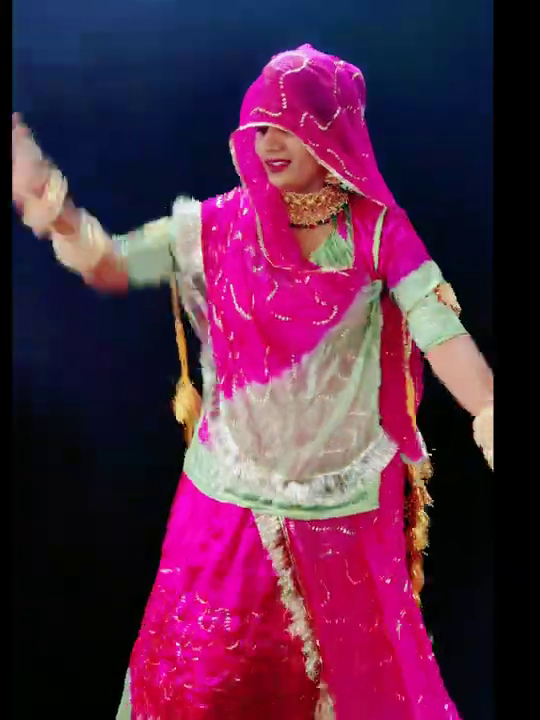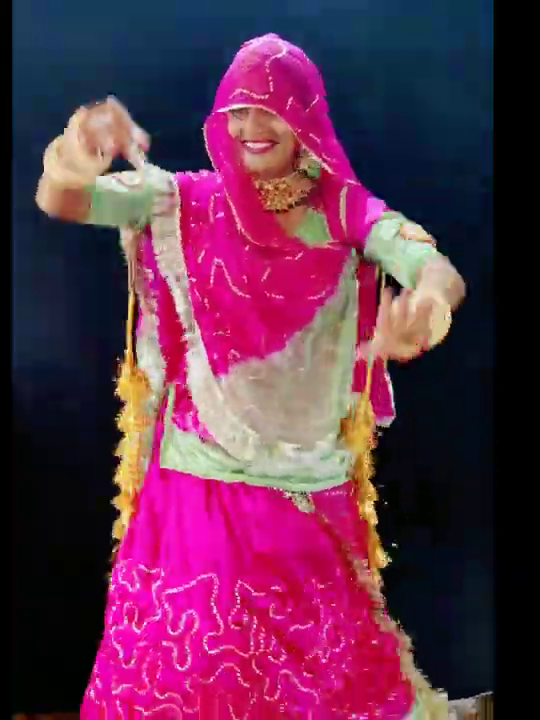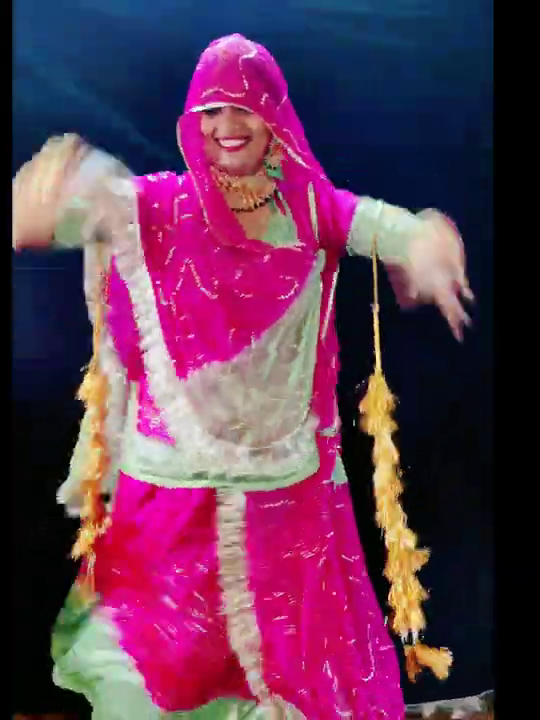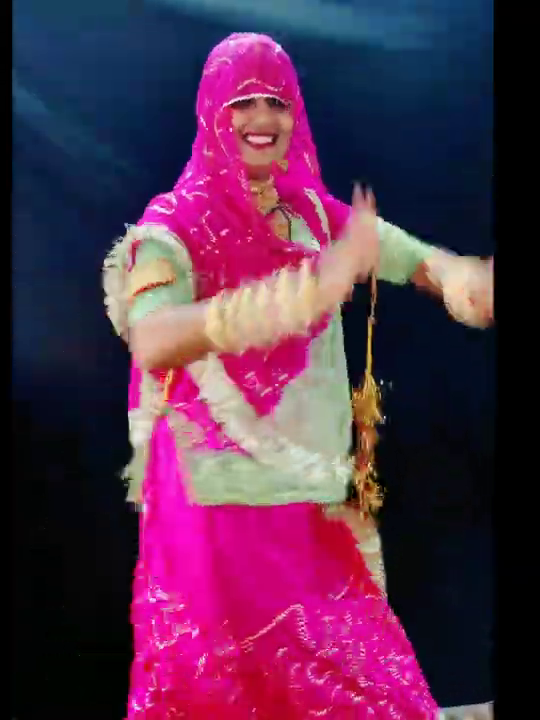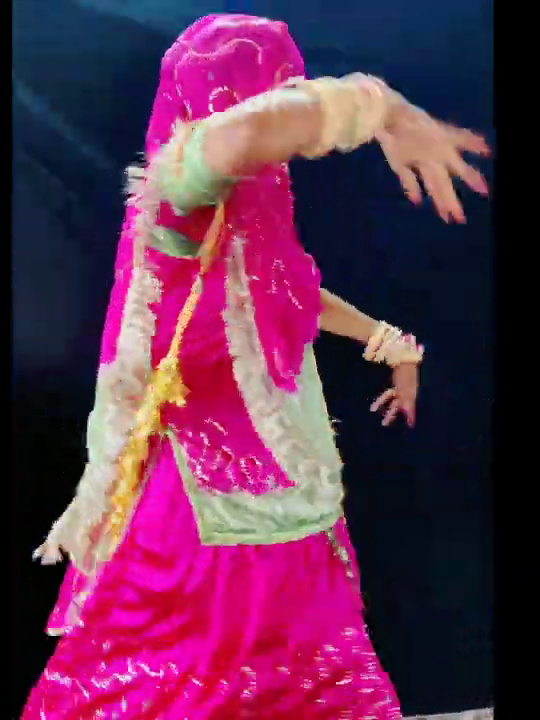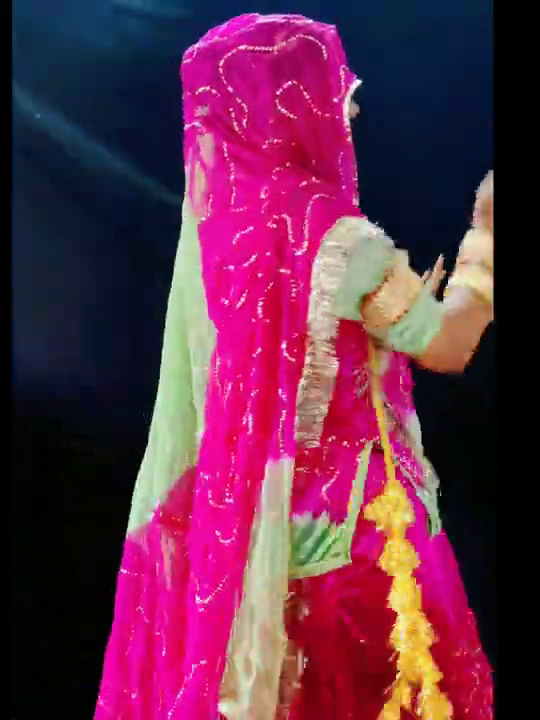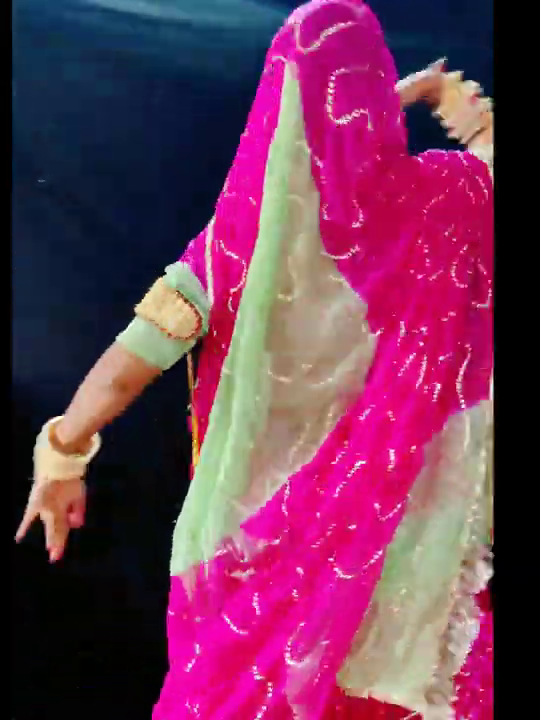
dt=0.7s
person 1, frame 1
left shoulder: (379, 228)
right shoulder: (219, 223)
left elbow: (444, 336)
right elbow: (111, 266)
left wrist: (492, 419)
right wrist: (48, 203)
left hip: (345, 492)
right hip: (231, 486)
left knee: (354, 652)
right knee: (200, 653)
person 1, frame 2
left shoulder: (347, 207)
right shoulder: (183, 201)
left elbow: (444, 278)
right elbow: (57, 201)
left wrist: (422, 306)
right wrist: (78, 155)
left hip: (311, 475)
right hip: (205, 471)
left knee: (326, 643)
right knee: (185, 649)
person 1, frame 3
left shoulder: (313, 205)
right shoulder: (149, 204)
left elbow: (419, 237)
right elbow: (23, 224)
left wrist: (432, 244)
right wrist: (49, 192)
left hip: (288, 471)
right hip: (178, 471)
left knee: (307, 638)
right knee: (178, 646)
person 1, frame 4
left shoulder: (316, 213)
right shoulder: (172, 224)
left elbow: (424, 260)
right elbow: (156, 343)
right wrist: (305, 288)
left hip: (304, 491)
right hip: (219, 494)
left knee: (343, 664)
person 1, frame 5
left shoulder: (250, 202)
right shoulder: (184, 176)
left elbow: (295, 291)
right elbow: (242, 129)
left wrist: (391, 342)
right wrist: (381, 108)
left hip: (264, 477)
right hip: (205, 491)
person 1, frame 6
left shoulder: (228, 210)
right shoulder: (329, 232)
right elbow: (447, 346)
left wrist: (395, 290)
right wrist: (487, 237)
left hip: (239, 511)
right hip: (338, 512)
person 1, frame 7
left shoulder: (248, 230)
right shoulder: (457, 194)
left elbow: (120, 372)
left wrist: (59, 459)
right wrist: (450, 95)
left hip: (281, 535)
right hip: (411, 534)
